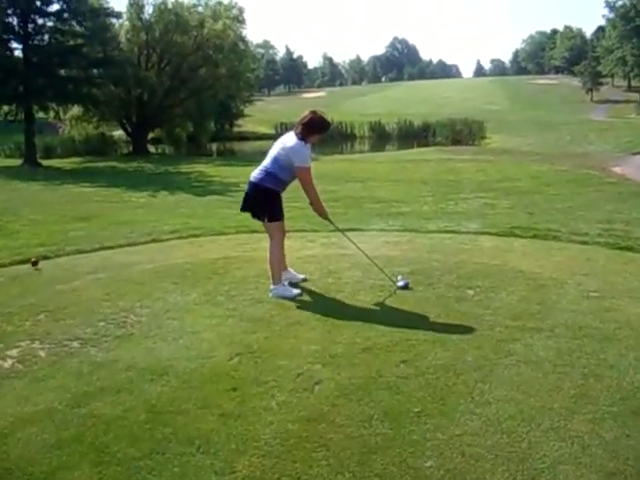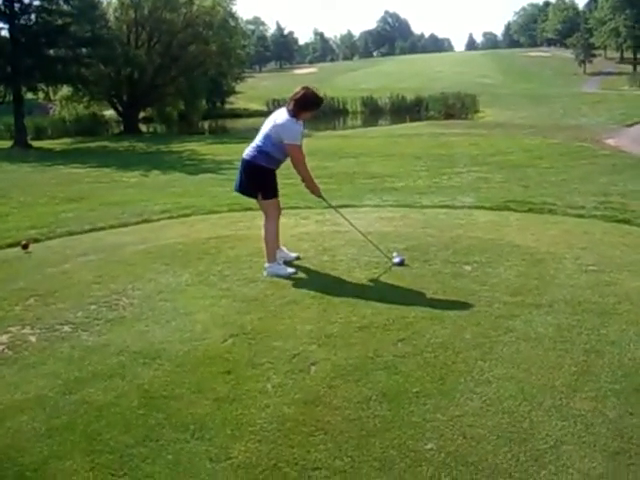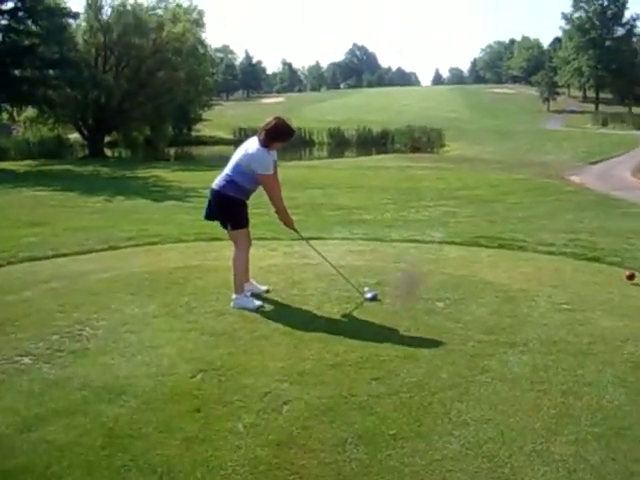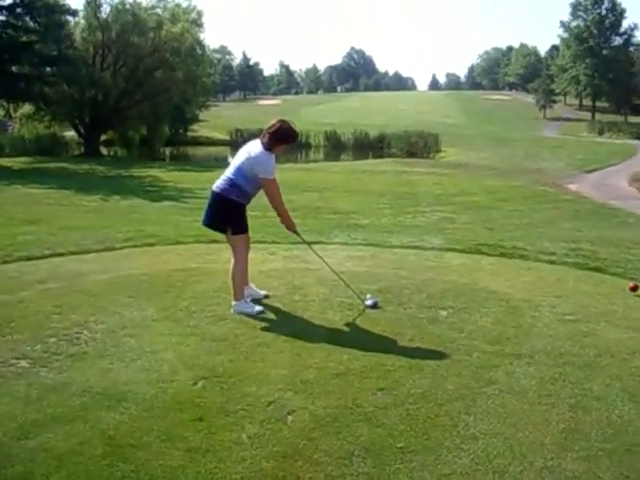
dt=0.3s
person 1, frame 1
left shoulder: (297, 139)
right shoulder: (298, 148)
left elbow: (306, 179)
right elbow: (307, 183)
left wrist: (314, 202)
right wrist: (319, 207)
left hip: (269, 188)
right hip: (264, 189)
left knee: (280, 233)
right knee: (276, 236)
left ankle: (283, 271)
right ankle: (277, 286)
person 1, frame 2
left shoulder: (289, 116)
right shoulder: (289, 125)
left elbow: (299, 153)
right elbow: (297, 160)
left wrist: (306, 179)
right wrist: (311, 184)
left hip: (263, 166)
right hip: (257, 167)
left knee: (274, 211)
right knee: (272, 214)
left ankle: (277, 250)
right ankle: (272, 264)
person 1, frame 3
left shoulder: (265, 148)
right shoulder: (259, 154)
left elbow: (274, 181)
right elbow: (271, 189)
left wrist: (281, 210)
right wrist: (285, 216)
left hip: (234, 196)
right hip: (227, 197)
left knee: (244, 242)
right knee: (242, 245)
left ankle: (246, 283)
right ankle: (239, 296)
person 1, frame 4
left shoulder: (260, 146)
right shoulder: (262, 158)
left elbow: (273, 186)
right elbow: (273, 194)
left wrist: (283, 215)
right wrist: (287, 220)
left hip: (231, 199)
right hip: (228, 201)
left knee: (243, 247)
right knee: (241, 251)
left ankle: (245, 287)
right ankle: (239, 302)
